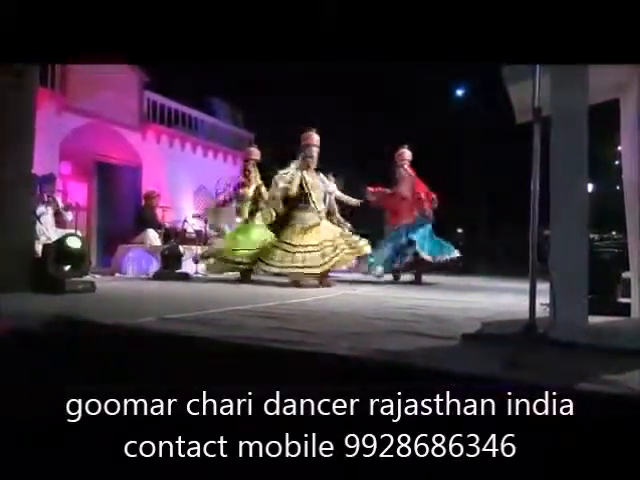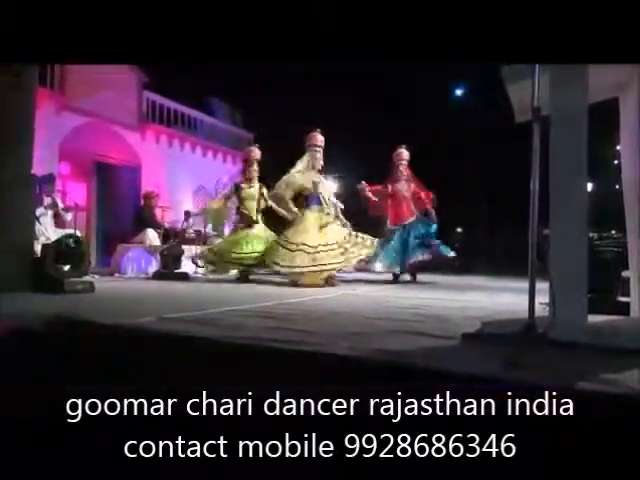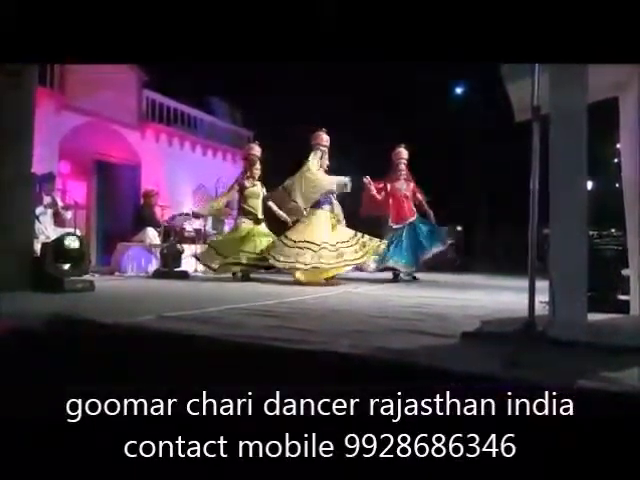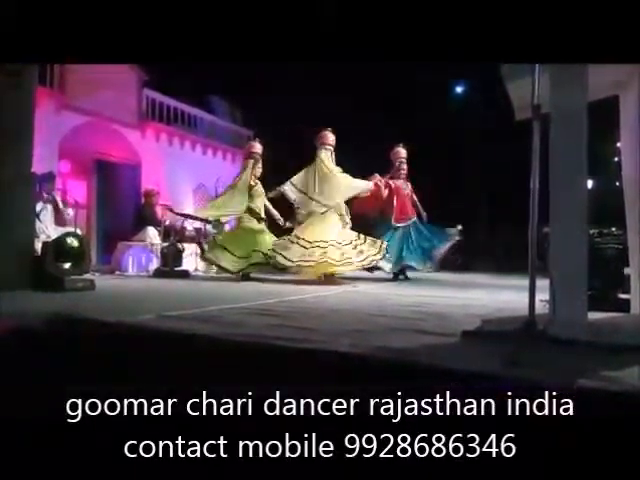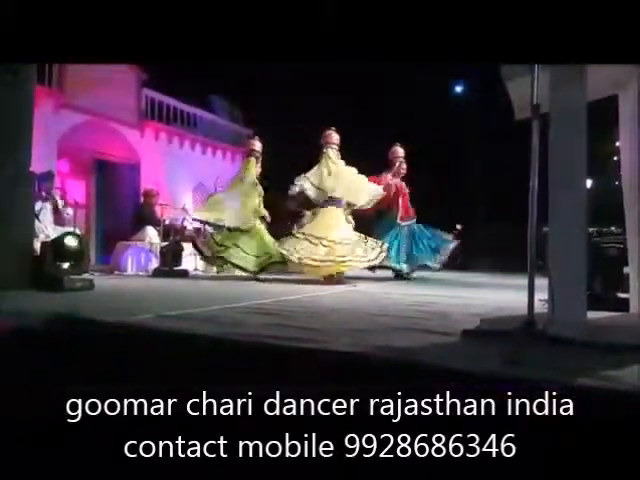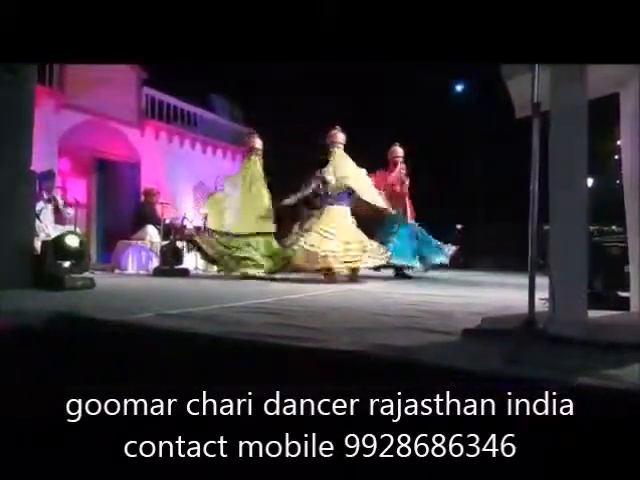
dt=0.1s
person 1, frame 1
left shoulder: (319, 176)
right shoulder: (298, 174)
left elbow: (331, 190)
left hip: (319, 218)
right hip: (303, 216)
left knee: (327, 244)
right knee: (298, 246)
left ankle: (323, 277)
right ankle: (295, 277)
person 1, frame 2
left shoulder: (320, 177)
right shoulder: (305, 175)
left elbow: (328, 196)
left hip: (323, 217)
right hip: (310, 216)
left knee: (332, 244)
right knee: (307, 246)
left ankle: (328, 277)
right ankle: (295, 277)
person 1, frame 3
left shoulder: (320, 176)
right shoulder: (312, 174)
right wrist: (342, 181)
left hip: (327, 217)
right hip: (318, 216)
left knee: (333, 245)
right knee: (311, 245)
left ankle: (328, 276)
person 1, frame 4
left shoulder: (313, 173)
right shoulder: (330, 174)
left elbow: (294, 185)
right elbow: (347, 185)
right wrist: (366, 185)
left hip: (322, 215)
right hip: (328, 215)
right knee: (328, 244)
left ankle: (327, 274)
person 1, frame 5
left shoulder: (318, 173)
right shoulder: (342, 173)
left elbow: (302, 186)
right elbow: (357, 184)
right wrist: (377, 189)
left hip: (323, 213)
right hip: (336, 214)
left knee: (323, 242)
right knee: (339, 243)
left ankle: (330, 274)
right ankle: (336, 274)
person 1, frame 6
left shoulder: (325, 172)
right shoulder: (350, 173)
left elbow: (311, 188)
right elbow: (361, 187)
left wrist: (294, 198)
left hip: (329, 211)
right hip: (344, 212)
left knee: (326, 240)
right knee: (347, 242)
left ankle: (329, 273)
right ankle: (353, 272)
person 2, frame 1
left shoulder: (259, 187)
right shoulder: (239, 187)
left elbow: (265, 201)
left wrist: (269, 211)
left hip: (255, 223)
right hip: (241, 223)
left knee: (251, 246)
right knee: (238, 246)
left ankle: (246, 274)
right ankle: (244, 274)
person 2, frame 2
left shoulder: (260, 187)
right shoulder: (238, 186)
left elbow: (269, 203)
right elbow: (225, 200)
left wrist: (284, 213)
left hip: (256, 223)
right hip: (242, 222)
right knee: (239, 246)
left ankle: (244, 274)
right ankle: (243, 274)
person 2, frame 3
left shoulder: (260, 186)
right shoulder: (241, 183)
left elbow: (269, 202)
right elbow: (231, 199)
left wrist: (284, 215)
left hip: (258, 221)
right hip: (245, 220)
left ankle: (244, 270)
right ankle: (244, 272)
person 2, frame 4
left shoulder: (258, 184)
right shoulder: (246, 182)
left elbow: (264, 201)
left wrist: (276, 215)
left hip: (258, 221)
right hip: (249, 219)
left ankle: (244, 271)
right ankle: (244, 272)
person 2, frame 5
left shoulder: (253, 181)
right shoulder: (250, 180)
left wrist: (265, 213)
left hip: (251, 218)
right hip: (250, 218)
right ankle: (251, 270)
person 2, frame 6
left shoulder: (246, 177)
right shoulder: (256, 178)
left hip: (246, 217)
right hip: (253, 219)
right knee: (256, 242)
right ankle: (250, 270)
person 3, frame 1
left shoulder: (414, 184)
right shoulder: (394, 189)
left elbow: (424, 198)
right elbow: (386, 202)
left wrist: (428, 211)
right wrist: (372, 195)
left hip: (413, 221)
right hip: (398, 224)
left knee: (416, 246)
right knee: (395, 247)
person 3, frame 2
left shoulder: (412, 185)
right shoulder: (389, 188)
left elbow: (423, 198)
right elbow: (379, 200)
left wrist: (431, 211)
right wrist: (367, 192)
left hip: (412, 220)
right hip: (396, 224)
left knee: (417, 246)
right knee: (395, 248)
left ankle: (413, 272)
right ankle: (396, 274)
person 3, frame 3
left shoulder: (410, 185)
right shoulder: (388, 185)
left elbow: (419, 198)
right elbow: (379, 199)
left wrist: (428, 211)
right wrist: (371, 188)
left hip: (412, 219)
right hip: (395, 221)
left knee: (412, 245)
right knee: (395, 246)
left ankle: (410, 270)
right ankle: (396, 272)
person 3, frame 4
left shoulder: (407, 185)
right shoulder: (390, 183)
left elbow: (414, 199)
right elbow: (383, 197)
left wrist: (421, 211)
right wrist: (378, 184)
left hip: (410, 219)
right hip: (395, 220)
left knee: (410, 244)
right knee: (396, 245)
left ankle: (402, 270)
right ankle: (396, 271)
person 3, frame 5
left shoulder: (402, 184)
right shoulder: (391, 181)
right elbow: (388, 196)
left wrist: (411, 212)
right wrist: (386, 184)
left hip: (407, 218)
right hip: (395, 217)
left knee: (407, 242)
right knee: (396, 242)
left ankle: (402, 270)
right ankle: (398, 270)
person 3, frame 6
left shoulder: (403, 183)
right shoulder: (394, 181)
right elbow: (394, 193)
right wrist: (402, 183)
left hip: (405, 217)
right hip: (397, 216)
left knee: (407, 242)
right knee: (399, 241)
left ankle: (401, 269)
right ankle: (398, 269)
